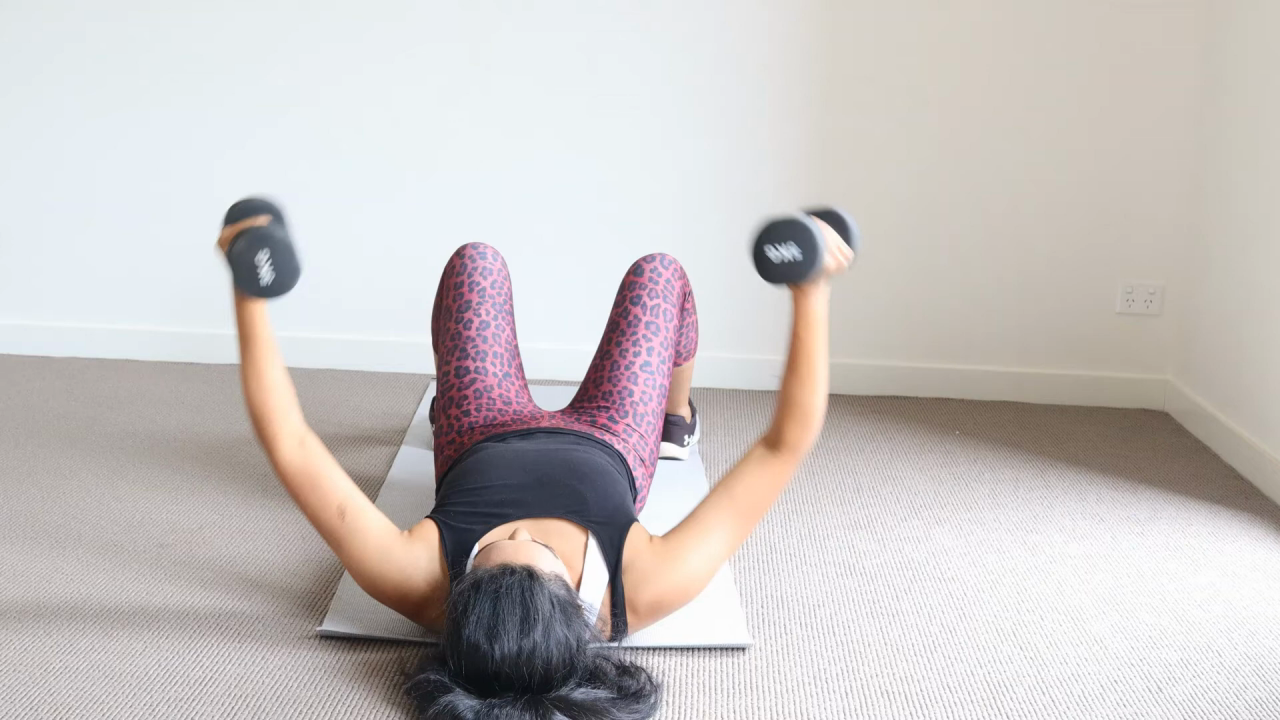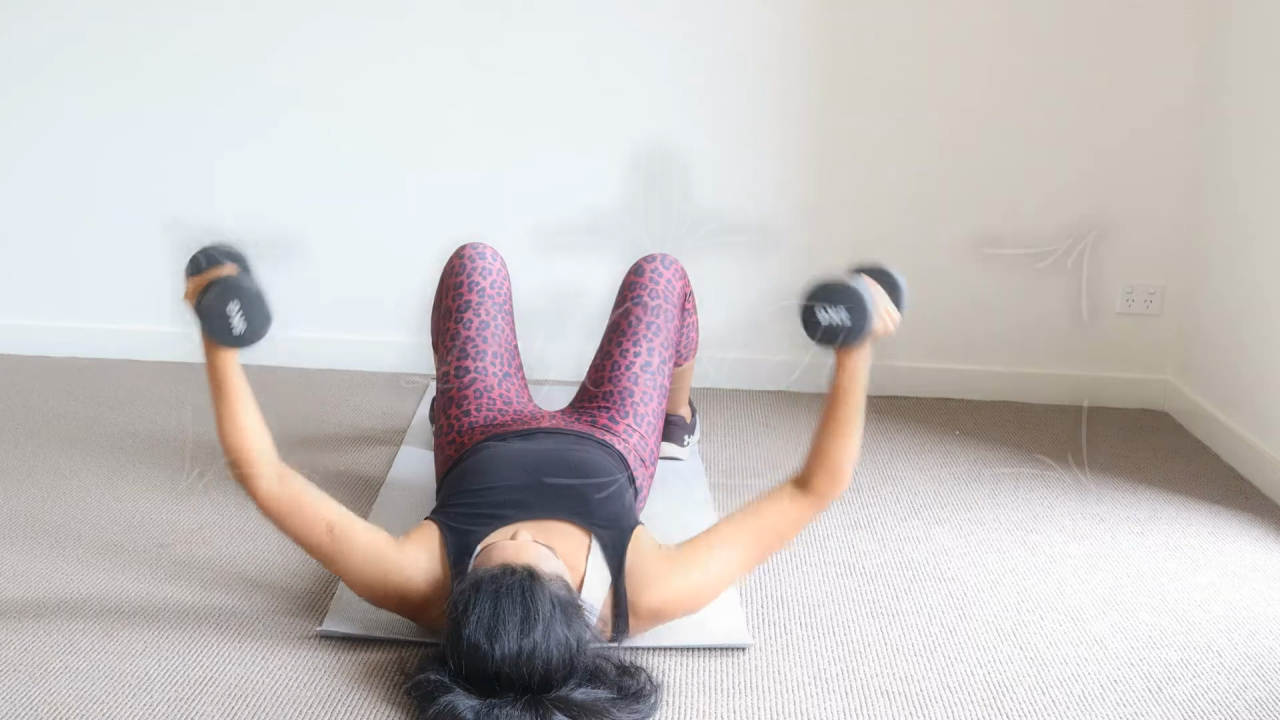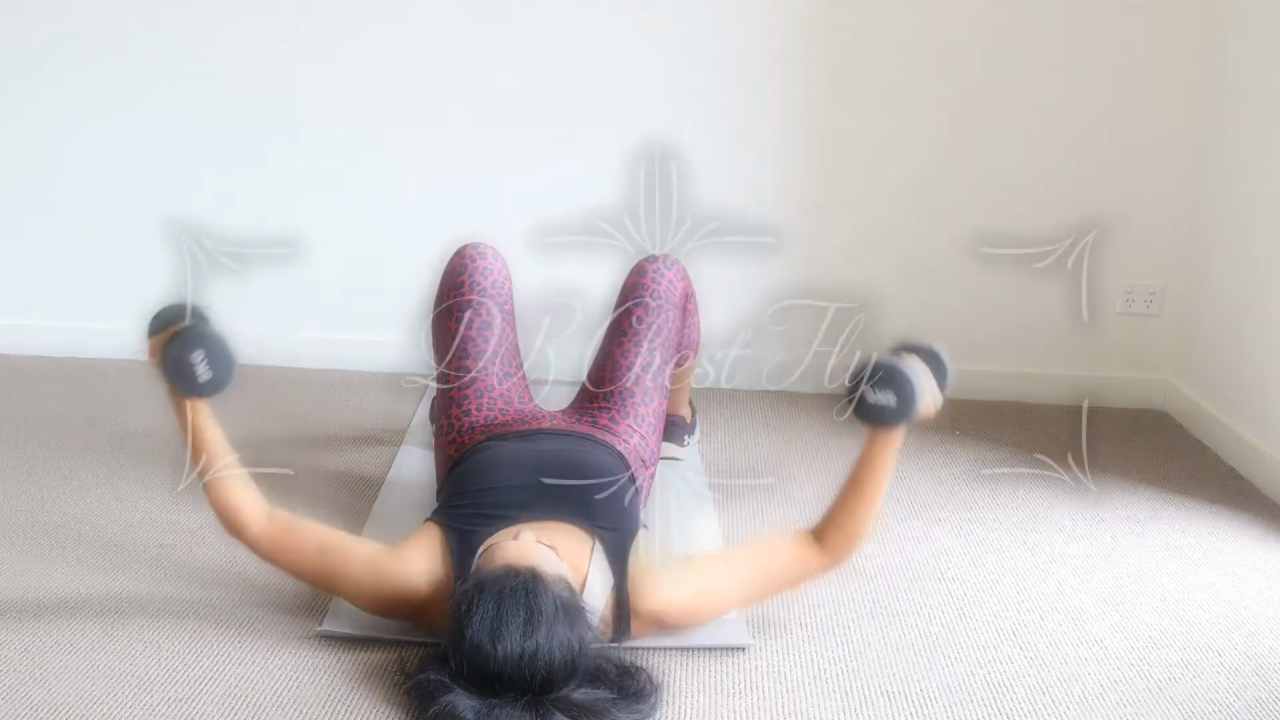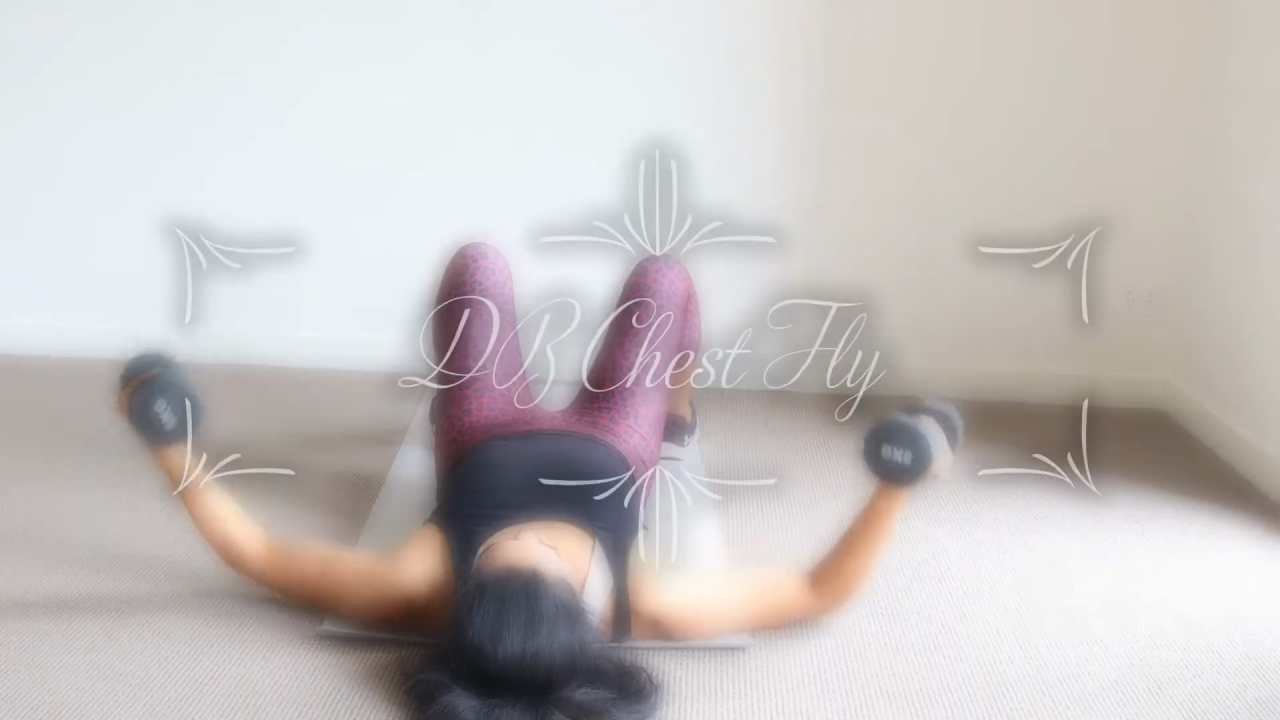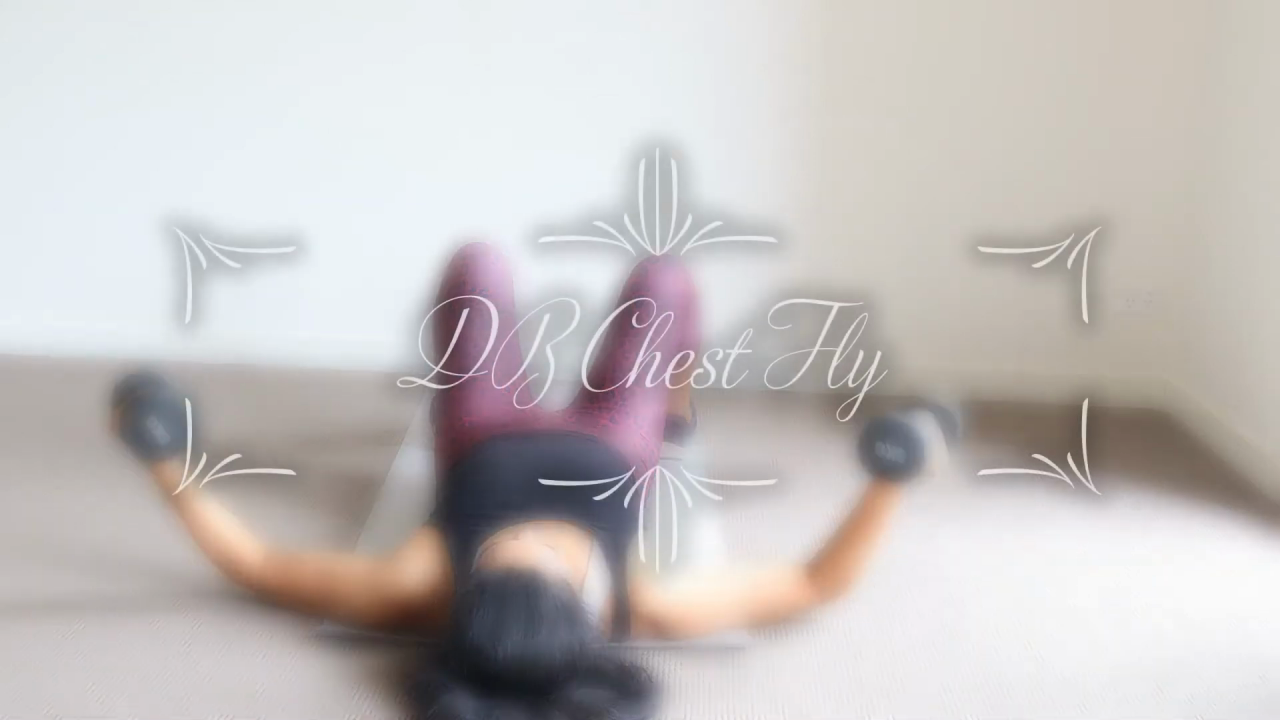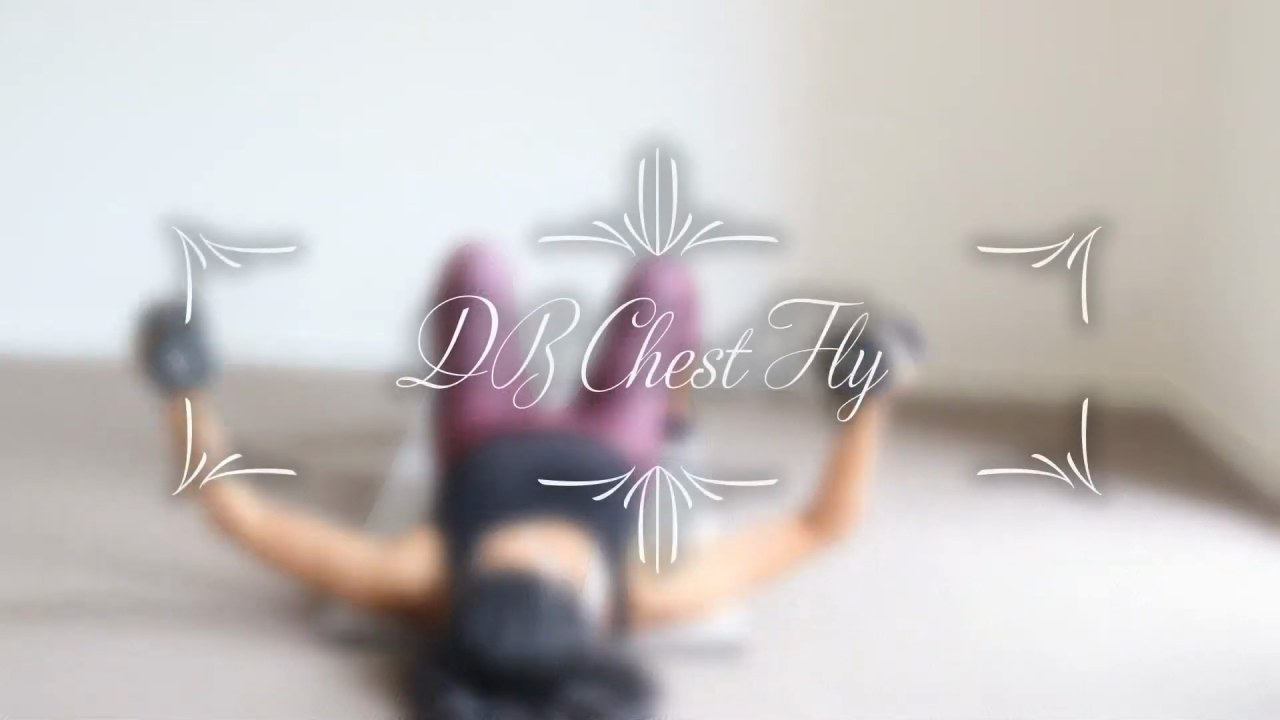
dt=0.2s
person 1, frame 1
left shoulder: (421, 582)
right shoulder: (640, 589)
left elbow: (289, 447)
right elbow: (786, 445)
left wrist: (250, 296)
right wrist: (810, 294)
left hip: (481, 449)
right hip: (605, 455)
left knee: (477, 261)
right knee: (658, 273)
right ankle: (674, 425)
person 1, frame 2
left shoulder: (421, 582)
right shoulder: (641, 594)
left elbow: (266, 478)
right elbow: (813, 492)
left wrist: (220, 344)
right wrist: (854, 351)
left hip: (480, 448)
right hip: (603, 455)
left knee: (476, 260)
right knee: (659, 271)
right ankle: (675, 425)
person 1, frame 3
left shoulder: (423, 587)
right shoulder: (642, 602)
left elbow: (260, 523)
right elbow: (824, 547)
left wrist: (190, 400)
right wrist: (888, 428)
left hip: (484, 450)
right hip: (605, 455)
left knee: (477, 259)
right knee: (660, 274)
right ankle: (676, 424)
person 1, frame 4
left shoulder: (429, 591)
right shoulder: (642, 605)
left elbow: (259, 554)
right elbow: (824, 586)
left wrist: (171, 450)
right wrist: (896, 484)
left hip: (486, 448)
right hip: (611, 452)
left knee: (477, 260)
right knee: (660, 277)
right ankle: (677, 421)
person 1, frame 5
left shoulder: (421, 591)
right shoulder: (641, 605)
left elbow: (249, 558)
right elbow: (821, 581)
left wrist: (169, 472)
right wrist: (888, 480)
left hip: (484, 448)
right hip: (605, 452)
left knee: (478, 260)
right knee: (663, 278)
right ankle: (671, 420)
person 1, frame 6
left shoulder: (423, 587)
right shoulder: (647, 600)
left elbow: (255, 523)
right elbow: (820, 525)
left wrist: (188, 404)
right wrist: (869, 404)
left hip: (484, 448)
right hip: (611, 452)
left knee: (476, 263)
right knee: (660, 278)
right ankle: (673, 419)
